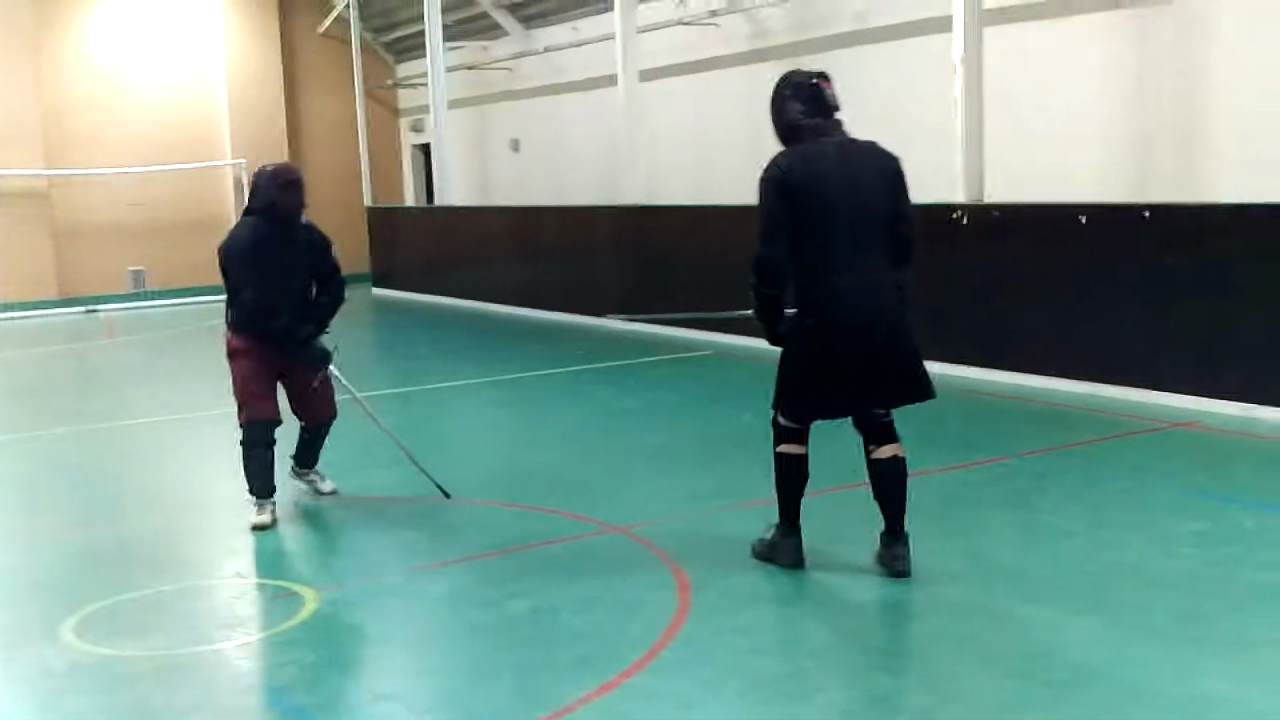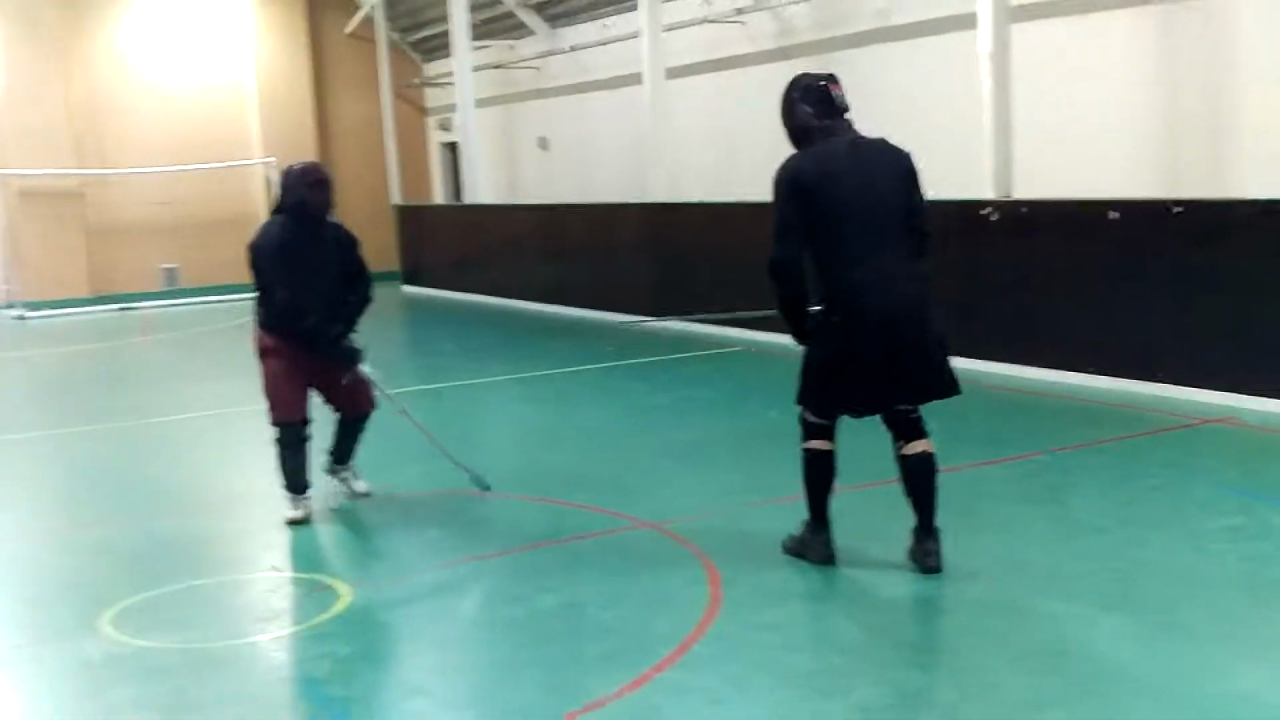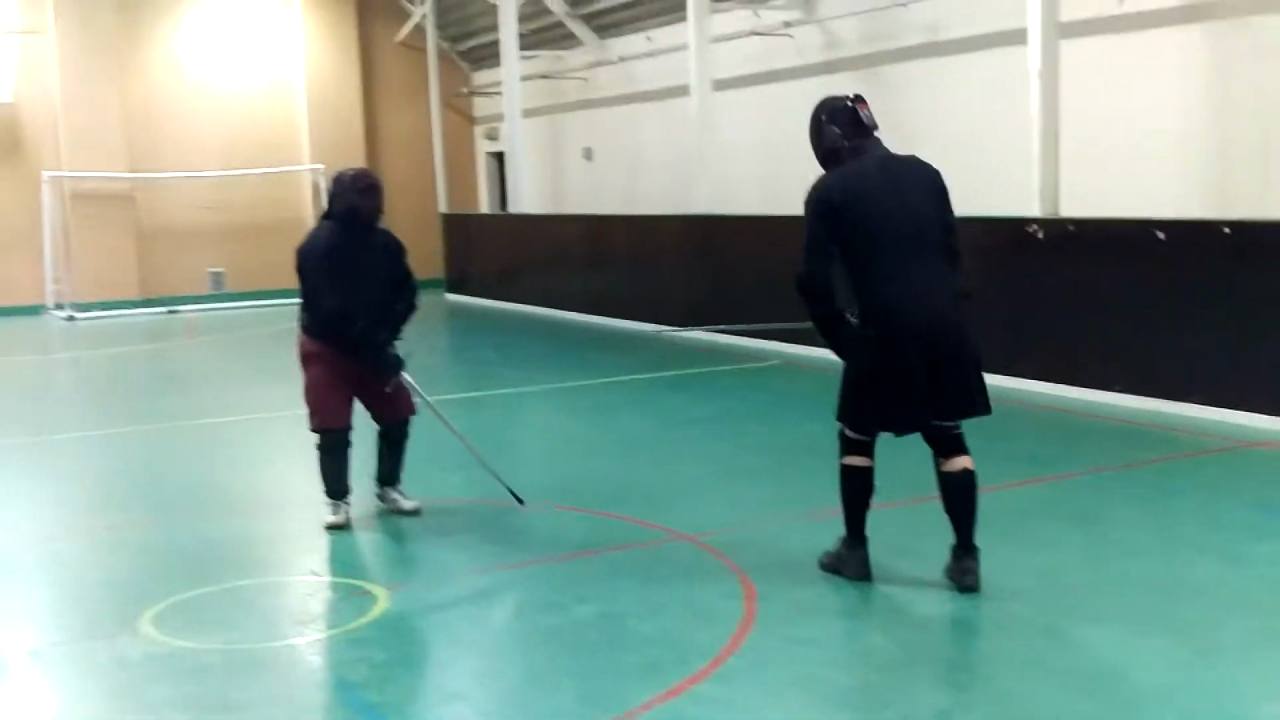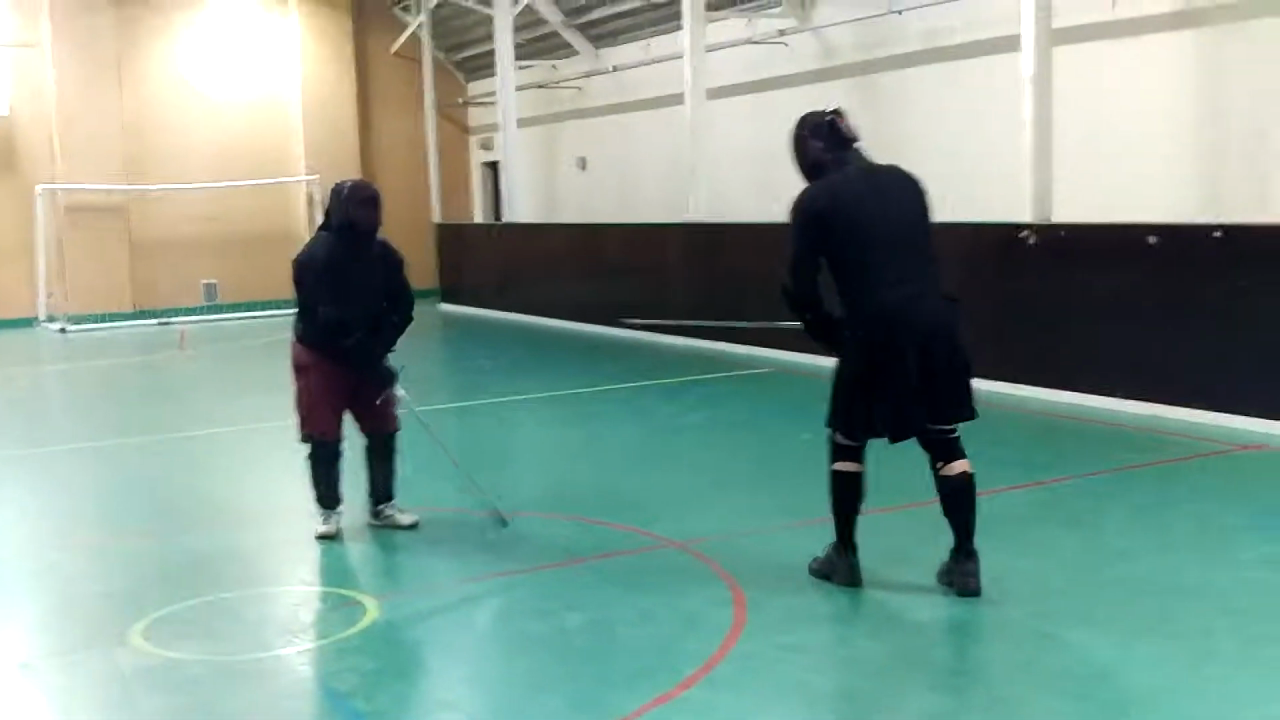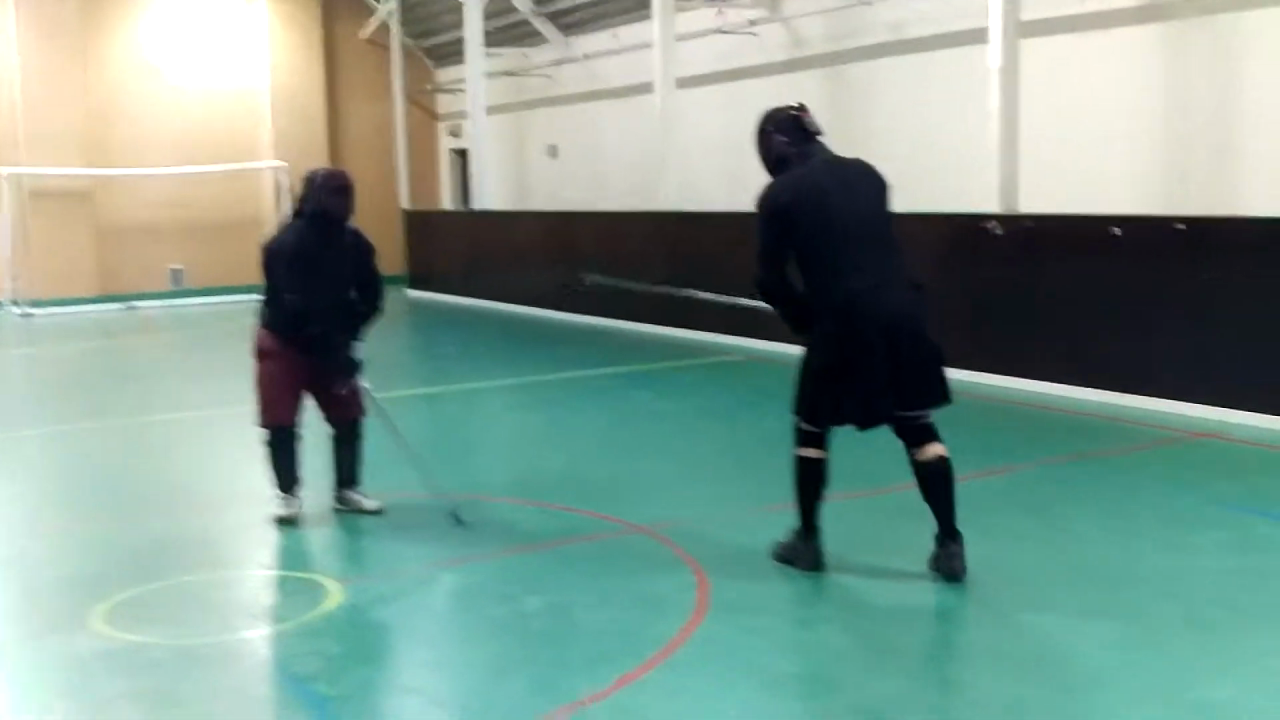
dt=0.1s
person 1, frame 1
left shoulder: (786, 170)
right shoulder: (882, 160)
left elbow: (772, 257)
right elbow: (904, 243)
left wrist: (771, 318)
left hip: (824, 317)
right hip: (883, 313)
left knee: (790, 425)
right knee: (878, 426)
left ankle: (788, 537)
right ankle: (896, 543)
person 1, frame 2
left shoulder: (799, 170)
right shoulder: (893, 157)
left elbow: (786, 256)
right elbow: (920, 237)
left wrist: (795, 315)
left hip: (848, 313)
right hip: (905, 307)
left knee: (817, 422)
right knee: (907, 421)
left ankle: (817, 533)
right ankle: (926, 539)
person 1, frame 3
left shoulder: (831, 189)
right shoulder: (923, 172)
left elbow: (815, 278)
right elbow: (950, 251)
left wrist: (836, 331)
left hip: (886, 327)
right hip: (942, 320)
left knee: (856, 436)
right knee: (947, 437)
left ankle: (855, 550)
right ankle: (966, 556)
person 1, frame 4
left shoulder: (815, 200)
right shoulder: (903, 181)
left elbow: (800, 287)
right elbow: (922, 255)
left wrist: (830, 333)
left hip: (876, 332)
right hip: (933, 324)
left knee: (847, 443)
right knee: (944, 441)
left ankle: (844, 556)
right ankle: (964, 560)
person 1, frame 5
left shoulder: (780, 194)
right shoulder: (864, 173)
left elbow: (772, 279)
left wrist: (806, 319)
left hip: (844, 321)
right hip: (899, 311)
left knee: (812, 428)
right knee: (917, 427)
left ankle: (807, 541)
right ankle: (950, 544)
person 2, frame 1
left shoulder: (308, 236)
right shoulder: (243, 241)
left elbow: (333, 286)
right elbow: (253, 304)
left wrist: (311, 328)
right wrist: (296, 339)
left hip: (298, 341)
right hip: (253, 342)
left knee: (321, 411)
right knee: (259, 421)
left ankle: (304, 467)
right ankle: (264, 500)
person 2, frame 2
left shoulder: (336, 235)
right shoulder: (272, 240)
left elbow: (359, 284)
right elbow: (284, 302)
left wrist: (340, 326)
right wrist: (326, 336)
left hip: (327, 338)
right hip: (284, 341)
left knee: (359, 404)
right knee: (290, 420)
left ankle: (340, 463)
right ankle: (298, 495)
person 2, frame 3
left shoulder: (384, 242)
right shoulder: (320, 246)
left elbow: (405, 293)
right elbow: (330, 309)
left wrist: (384, 334)
right wrist: (372, 345)
left hip: (371, 346)
right hip: (327, 346)
left knee: (398, 416)
right knee: (333, 426)
left ankle: (388, 488)
right ankle: (338, 501)
person 2, frame 4
left shoulder: (382, 254)
right shoulder: (317, 256)
left elbow: (401, 305)
right elbow: (326, 319)
left wrist: (380, 346)
right wrist: (367, 356)
left hip: (366, 357)
right hip: (320, 357)
left knee: (383, 431)
right knee: (324, 437)
left ankle: (382, 505)
right ankle: (329, 511)
person 2, frame 5
left shoulder: (353, 242)
right shoulder: (289, 243)
left elbow: (370, 294)
right elbow: (294, 306)
left wrist: (343, 337)
right wrist: (330, 346)
left hip: (330, 346)
right hip: (283, 343)
left knee: (348, 417)
right knee: (280, 421)
left ankle: (346, 490)
right ankle: (288, 494)
